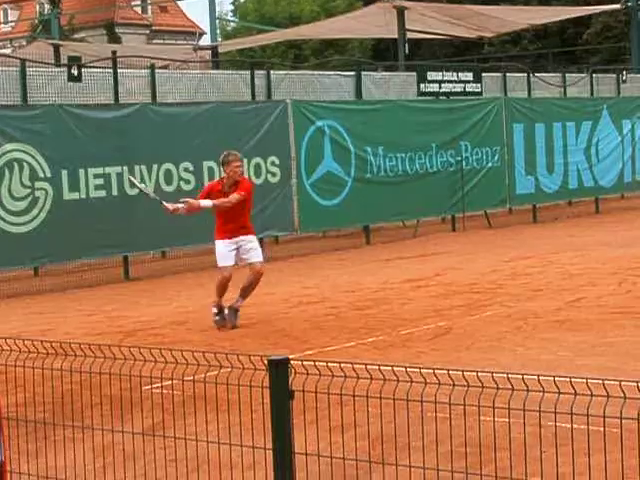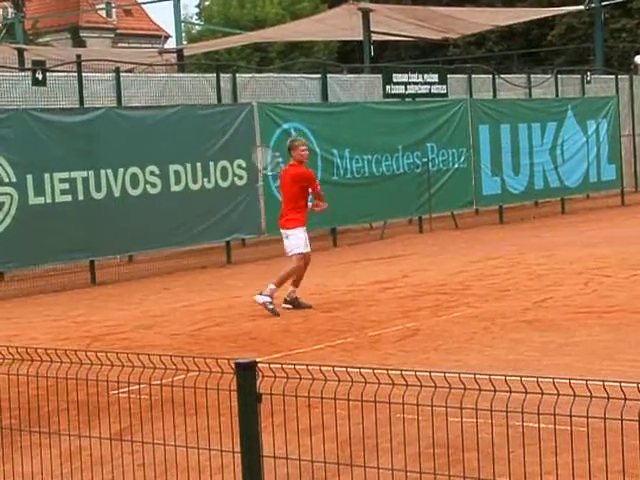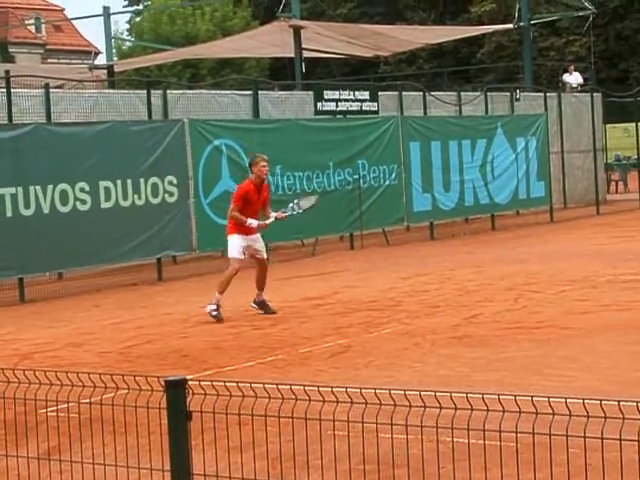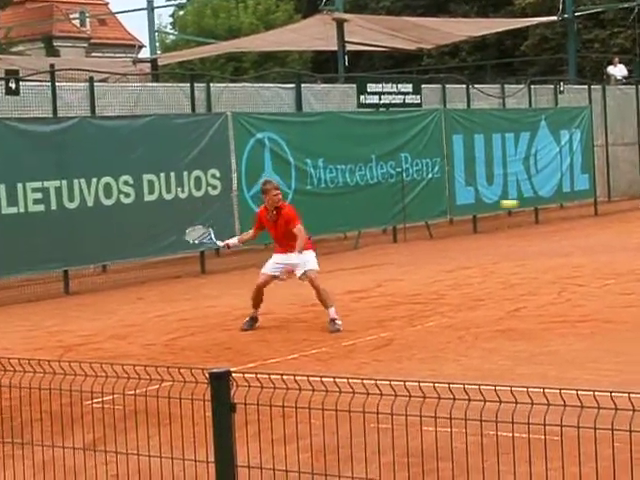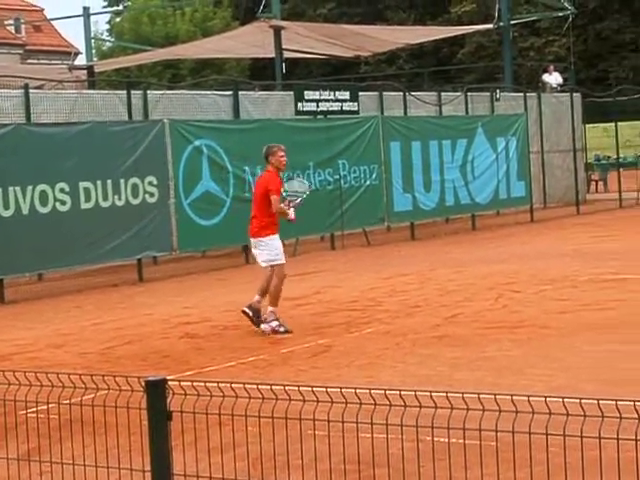
dt=1s
person 1, frame 1
left shoulder: (246, 184)
right shoulder: (212, 187)
left elbow: (229, 202)
right elbow: (194, 206)
left wrist: (203, 204)
right wrist: (178, 207)
left hip: (246, 235)
right hip: (224, 238)
left knee: (258, 271)
right knee: (225, 275)
left ankle: (235, 308)
right ankle: (218, 307)
person 1, frame 2
left shoulder: (285, 172)
right shoulder: (305, 173)
right elbow: (319, 196)
left wrist: (311, 206)
left hip: (294, 222)
right hip: (294, 224)
left knee: (306, 259)
right knee: (297, 263)
left ankle: (291, 298)
right ankle: (266, 294)
person 1, frame 3
left shoulder: (266, 186)
right shoulder: (244, 189)
left elbow: (265, 208)
right elbow: (232, 214)
left wrist: (274, 215)
right wrist: (252, 223)
left hip: (253, 233)
right hip: (237, 232)
left knee: (263, 265)
right knee: (234, 267)
left ankle: (259, 300)
right ankle: (215, 304)
person 1, frame 4
left shoulder: (288, 210)
right shoulder: (261, 214)
left elbow: (302, 236)
right elbow: (253, 233)
left wrist: (297, 254)
right wrist: (234, 241)
left hip: (302, 251)
right hip: (281, 254)
left knee: (314, 280)
right knee: (260, 283)
left ankle: (334, 318)
right ankle: (254, 316)
person 1, frame 5
left shoulder: (262, 178)
right shoulder: (274, 179)
right elbow: (277, 208)
left wrist: (284, 207)
right wrist: (290, 214)
left hip: (256, 232)
right hip: (267, 233)
left knee: (273, 271)
right knee: (279, 273)
left ankle: (254, 306)
right ankle: (270, 318)
